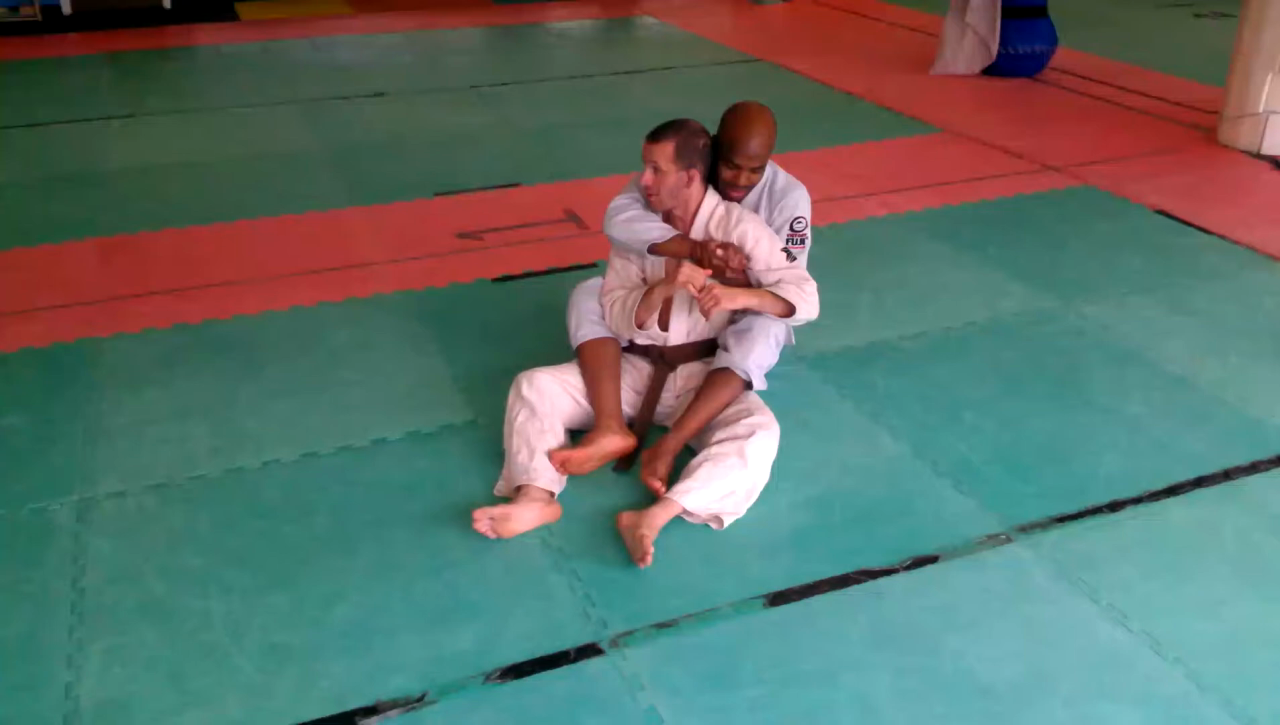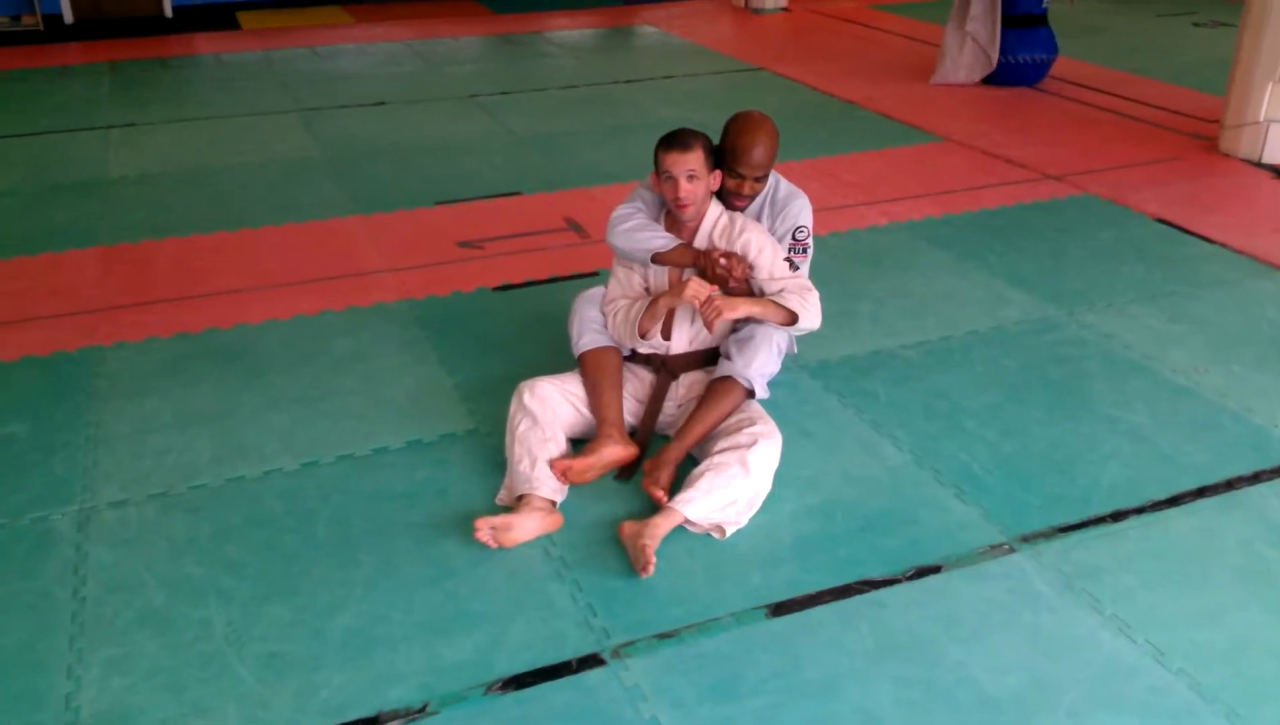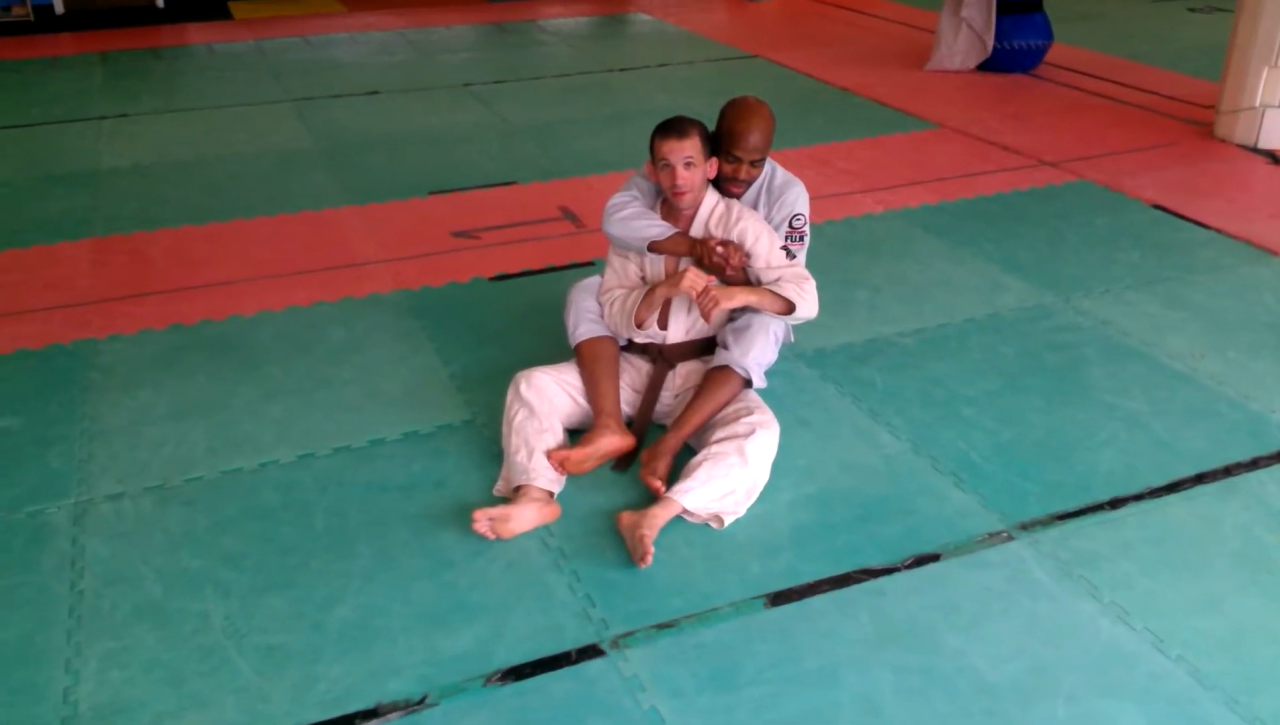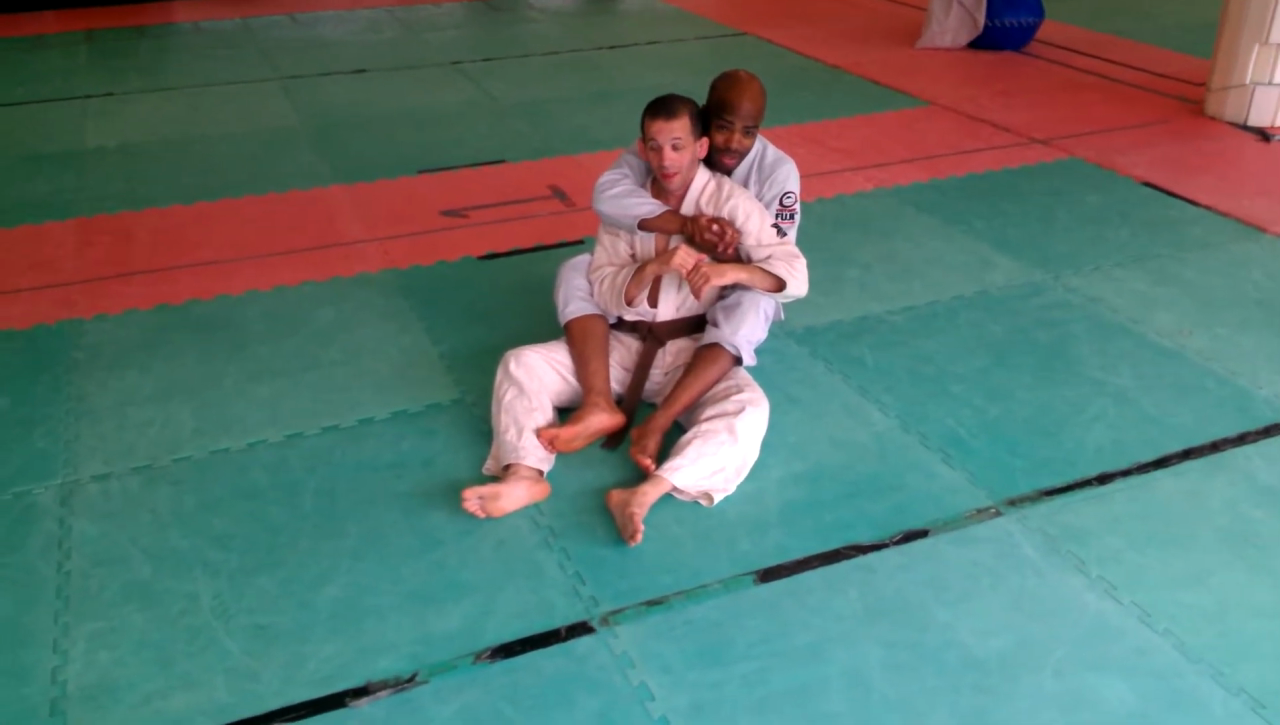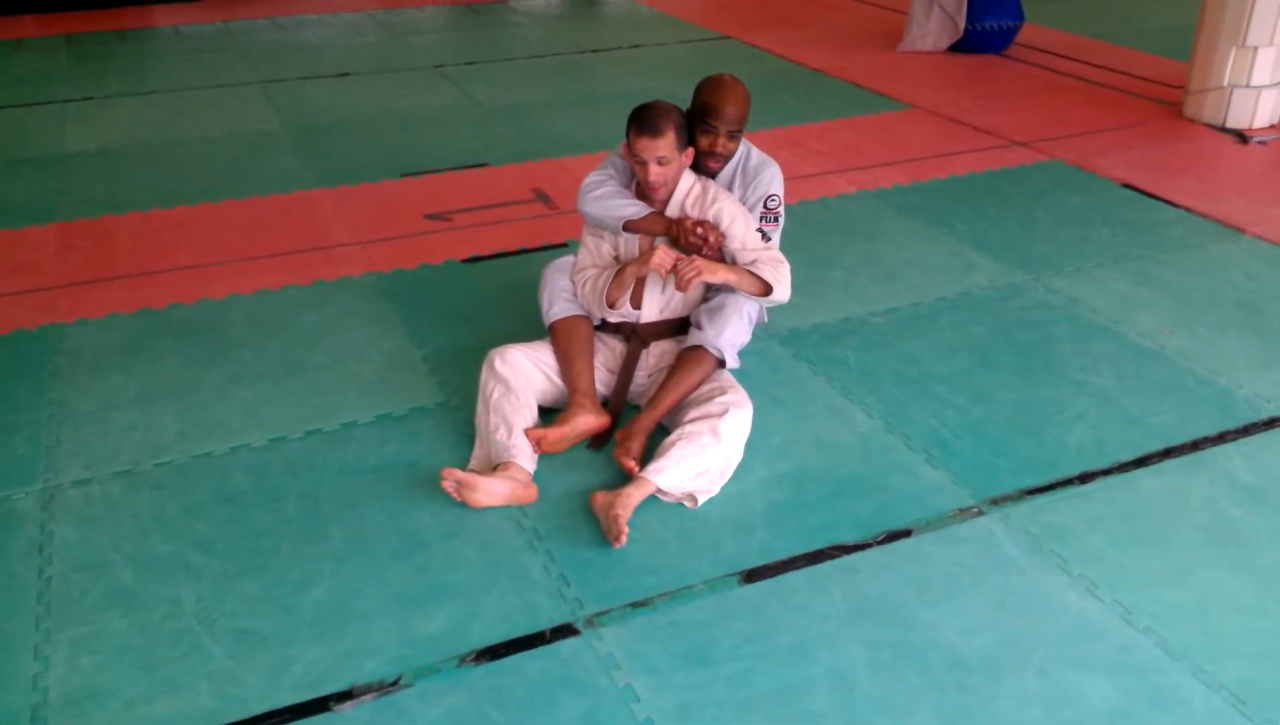
dt=1s
person 1, frame 1
left shoulder: (738, 228)
left elbow: (805, 299)
right elbow: (616, 318)
left wrist: (739, 295)
right wrist: (662, 287)
left hip: (705, 376)
right hip: (635, 368)
left knee: (758, 433)
right knee: (534, 386)
left ankle: (653, 517)
right ankle: (536, 497)
person 1, frame 2
left shoulder: (743, 236)
left elbow: (808, 309)
right elbow: (619, 327)
left wrist: (743, 305)
right wrist: (667, 299)
left hip: (707, 384)
right hip: (638, 377)
left knee: (760, 443)
right knee: (535, 395)
left ankle: (655, 527)
right ankle: (537, 507)
person 1, frame 3
left shoulder: (739, 224)
left elbow: (804, 297)
right elbow: (615, 317)
left wrist: (739, 295)
right wrist: (664, 289)
left hip: (704, 373)
right hip: (635, 366)
left knee: (758, 432)
right knee: (532, 385)
left ankle: (653, 517)
right ankle: (534, 498)
person 1, frame 4
left shoulder: (729, 202)
left elbow: (795, 275)
right elbow: (605, 294)
left wrist: (731, 271)
right wrist: (654, 266)
left hip: (694, 352)
right hip: (624, 344)
left knee: (747, 409)
right knee: (522, 364)
left ankle: (643, 494)
right ankle: (524, 475)
person 1, frame 5
left shoulder: (713, 205)
left elbow: (778, 281)
right elbow: (588, 296)
left wrist: (718, 270)
right wrist: (633, 267)
left hip: (677, 353)
right hip: (608, 346)
left knee: (731, 411)
right knee: (505, 363)
left ankle: (627, 496)
right ankle: (513, 473)
person 2, frame 1
left shoulder: (788, 196)
right elbow: (620, 217)
left wrist: (737, 279)
right wrist: (693, 249)
left hip: (732, 321)
left knee: (765, 332)
right knee: (589, 296)
left ankle: (668, 446)
right ankle: (611, 428)
person 2, frame 2
left shoulder: (790, 205)
right elbow: (622, 226)
left wrist: (740, 289)
right wrist: (697, 257)
left hip: (734, 330)
left knee: (767, 340)
right knee: (592, 305)
left ankle: (670, 455)
right ankle: (612, 436)
person 2, frame 3
left shoulder: (787, 193)
right elbow: (618, 215)
left wrist: (736, 276)
right wrist: (694, 246)
left hip: (731, 316)
left knee: (763, 331)
right knee: (587, 294)
left ankle: (667, 446)
right ankle: (609, 427)
person 2, frame 4
left shoulder: (777, 171)
right elbow: (608, 194)
left wrist: (727, 254)
right wrist: (686, 224)
left hip: (722, 294)
left knee: (754, 308)
right knee: (577, 273)
left ankle: (657, 424)
right ankle: (599, 405)
person 2, frame 5
left shoulder: (761, 173)
right elbow: (593, 195)
left wrist: (712, 255)
right wrist: (670, 226)
left hip: (705, 296)
left knee: (737, 310)
right knee: (561, 274)
left ankle: (641, 426)
right ankle: (584, 405)
